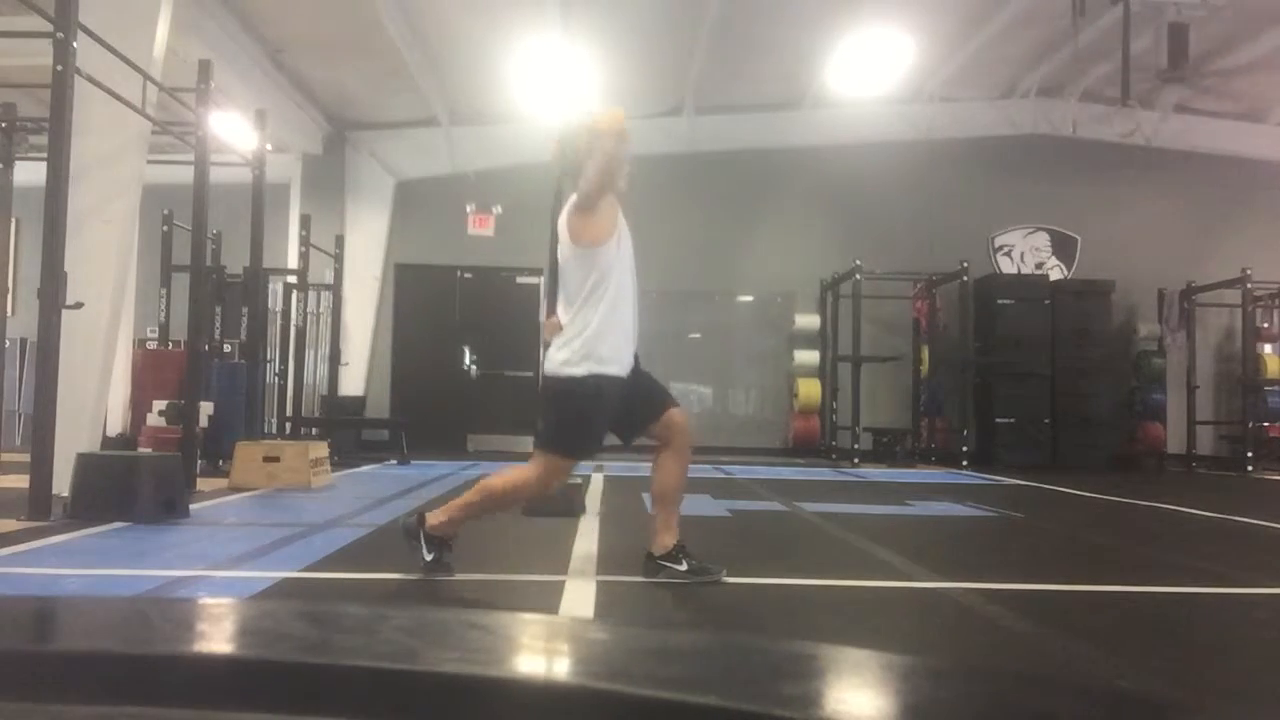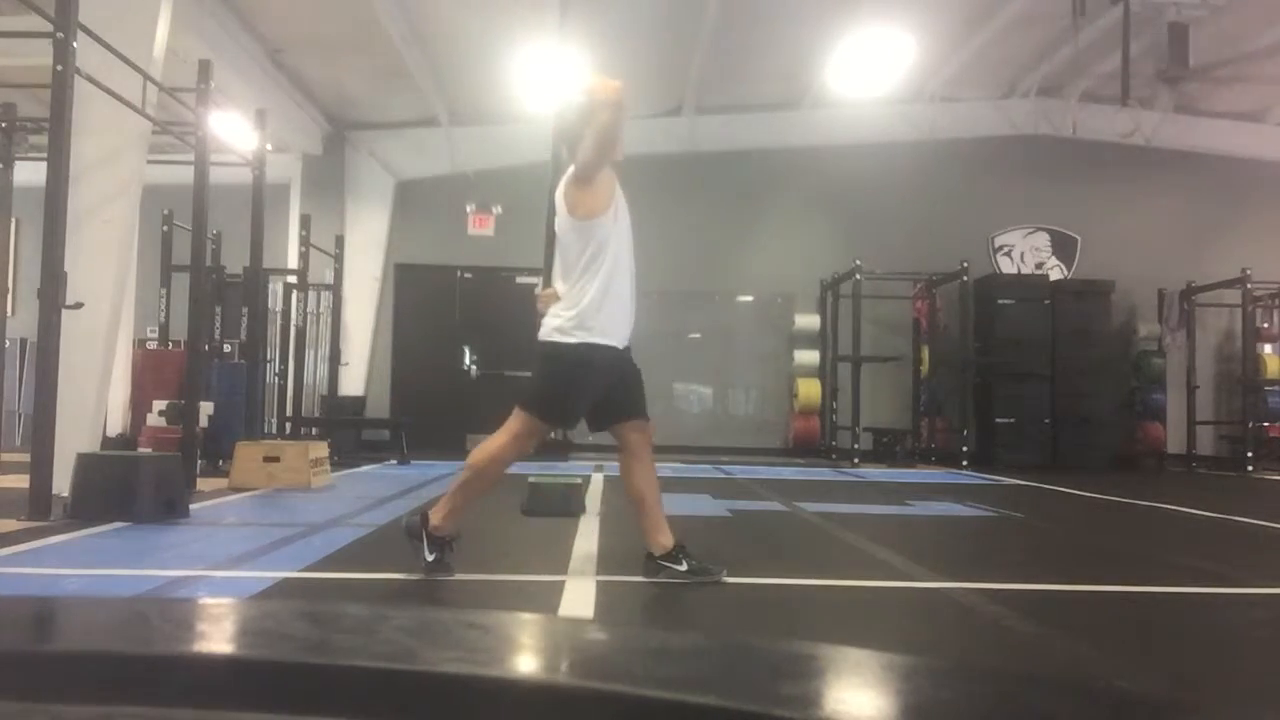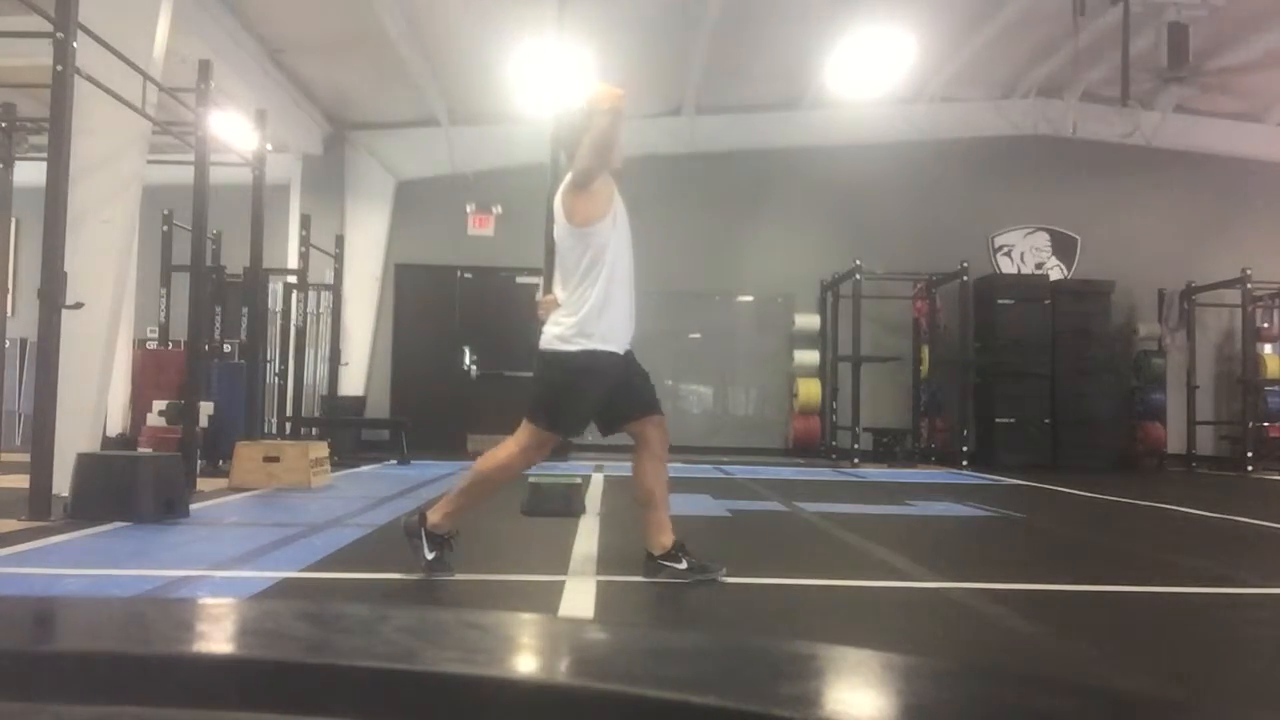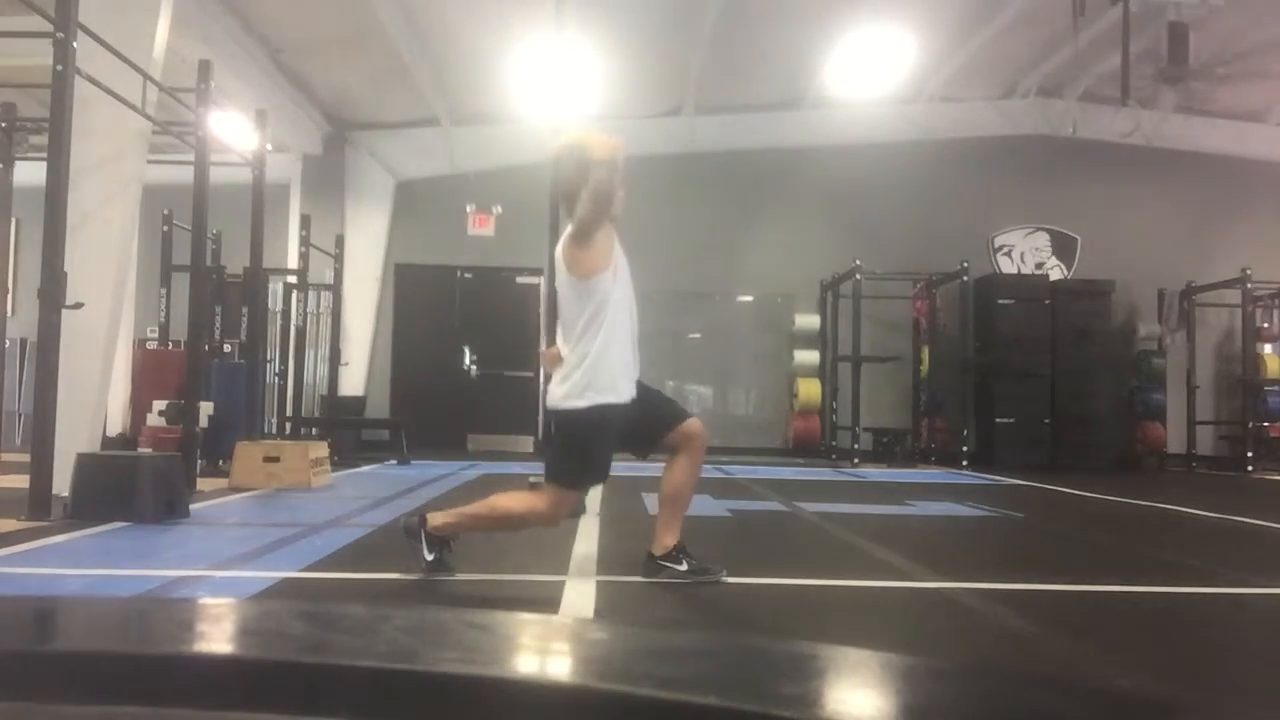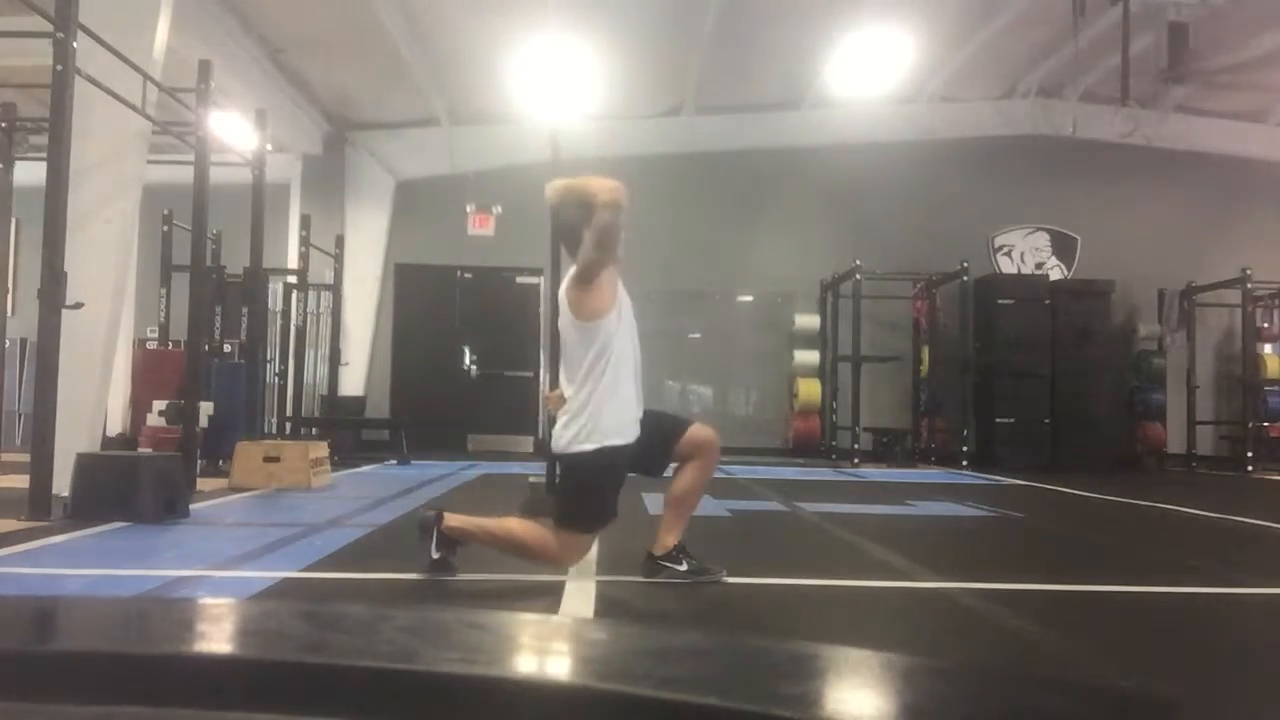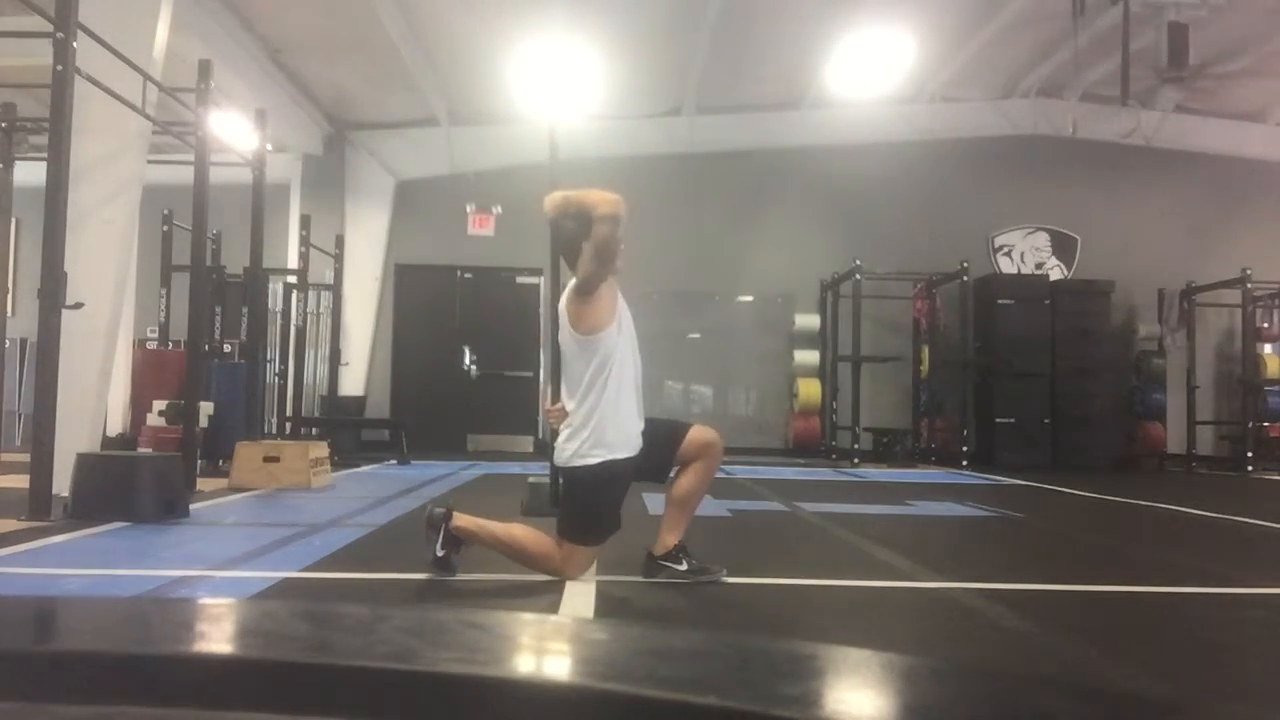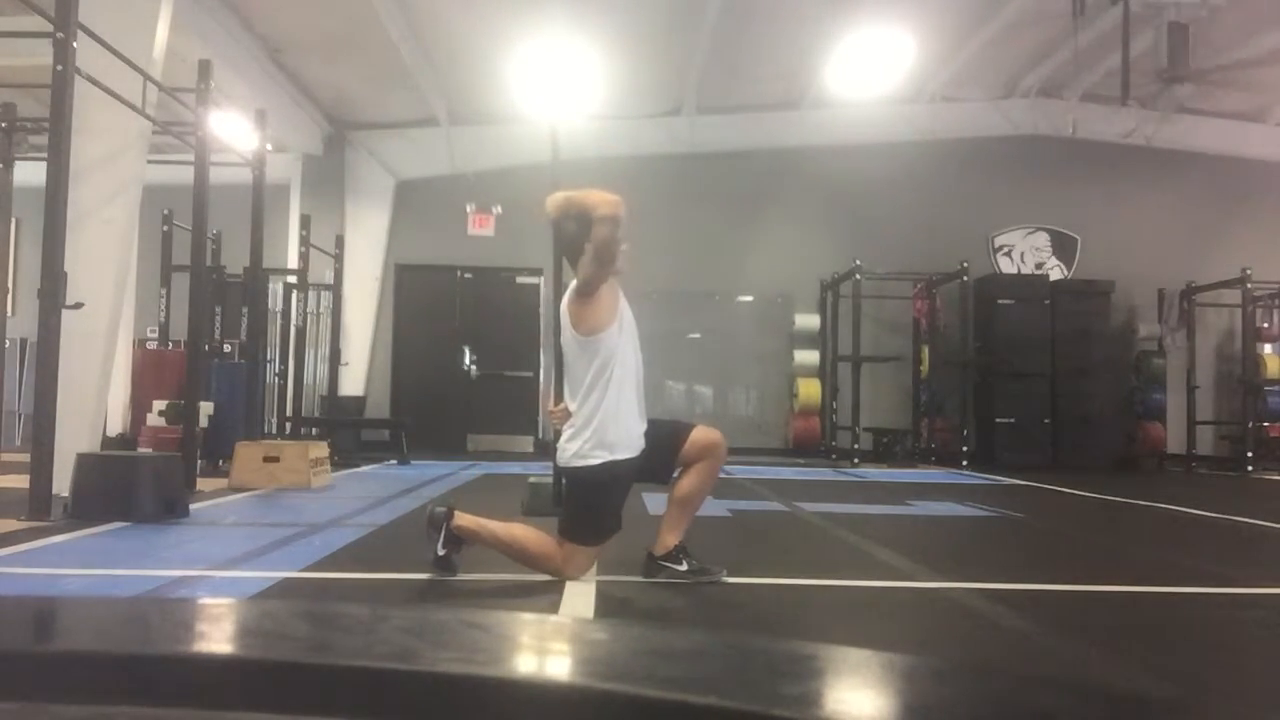
dt=0.3s
person 1, frame 1
left shoulder: (596, 212)
right shoulder: (589, 205)
right elbow: (614, 127)
left wrist: (566, 318)
right wrist: (597, 133)
left hip: (610, 365)
right hip: (583, 372)
left knee: (677, 431)
right knee: (544, 475)
left ankle: (665, 552)
right ankle: (433, 525)
person 1, frame 2
left shoulder: (594, 184)
right shoulder: (586, 177)
right elbow: (610, 95)
right wrist: (595, 96)
left hip: (604, 342)
right hip: (577, 342)
left knee: (636, 439)
right knee: (519, 436)
left ankle: (665, 554)
right ankle: (436, 524)
person 1, frame 3
left shoulder: (594, 190)
right shoulder: (585, 183)
right elbow: (610, 102)
left hip: (606, 347)
right hip: (579, 349)
left knee: (652, 434)
right knee: (529, 446)
left ankle: (664, 552)
right ankle: (433, 523)
person 1, frame 4
left shoulder: (594, 240)
right shoulder: (585, 236)
right elbow: (608, 153)
right wrist: (569, 151)
left hip: (613, 389)
right hip: (588, 400)
left knee: (692, 436)
right knee: (553, 506)
left ankle: (664, 553)
right ankle: (434, 526)
person 1, frame 5
left shoulder: (595, 283)
right shoulder: (589, 279)
right elbow: (610, 195)
right wrist: (564, 191)
left hip: (617, 426)
right hip: (594, 441)
left knee: (704, 443)
right knee: (563, 552)
left ankle: (665, 554)
right ankle: (447, 526)
person 1, frame 6
left shoulder: (594, 294)
right shoulder: (588, 291)
right elbow: (609, 208)
right wrist: (563, 203)
left hip: (619, 437)
right hip: (597, 453)
left knee: (707, 445)
right knee: (568, 564)
left ankle: (665, 553)
right ankle: (455, 524)
person 1, frame 7
left shoulder: (595, 296)
right shoulder: (590, 293)
right elbow: (609, 210)
right wrist: (564, 203)
left hip: (621, 438)
right hip: (599, 453)
left knee: (711, 445)
right knee: (569, 564)
left ankle: (665, 554)
right ankle: (455, 524)
